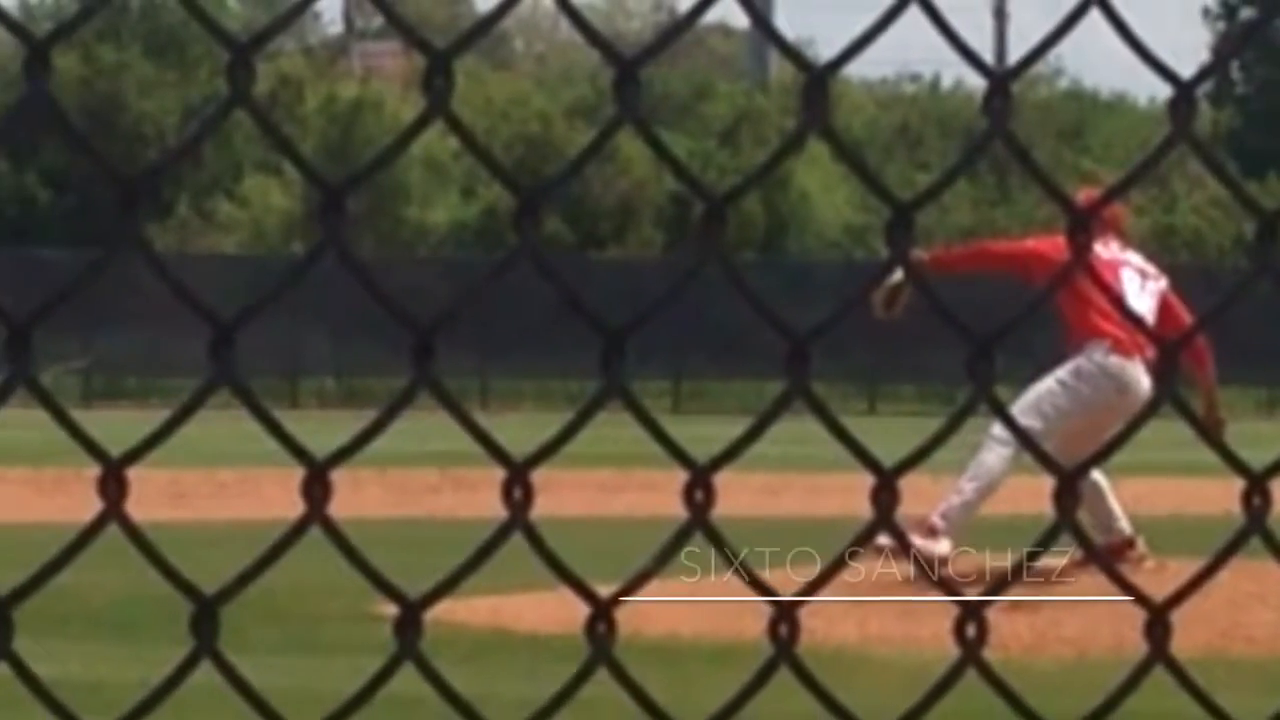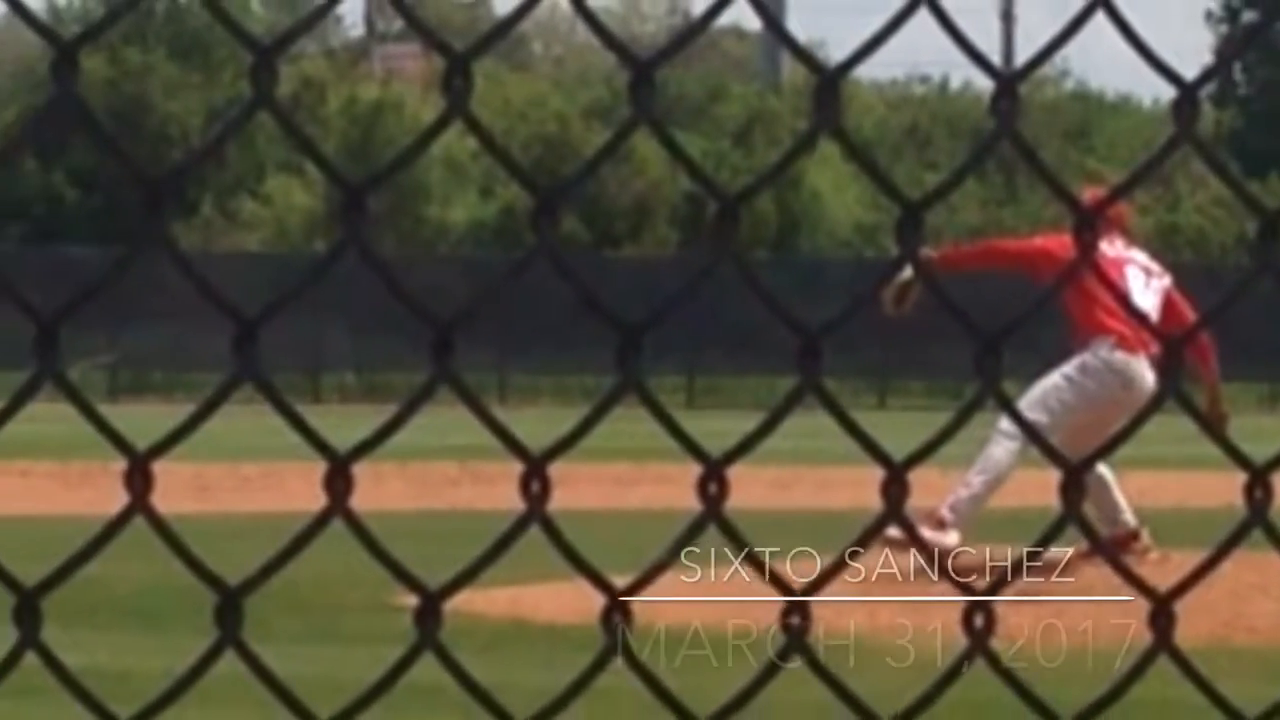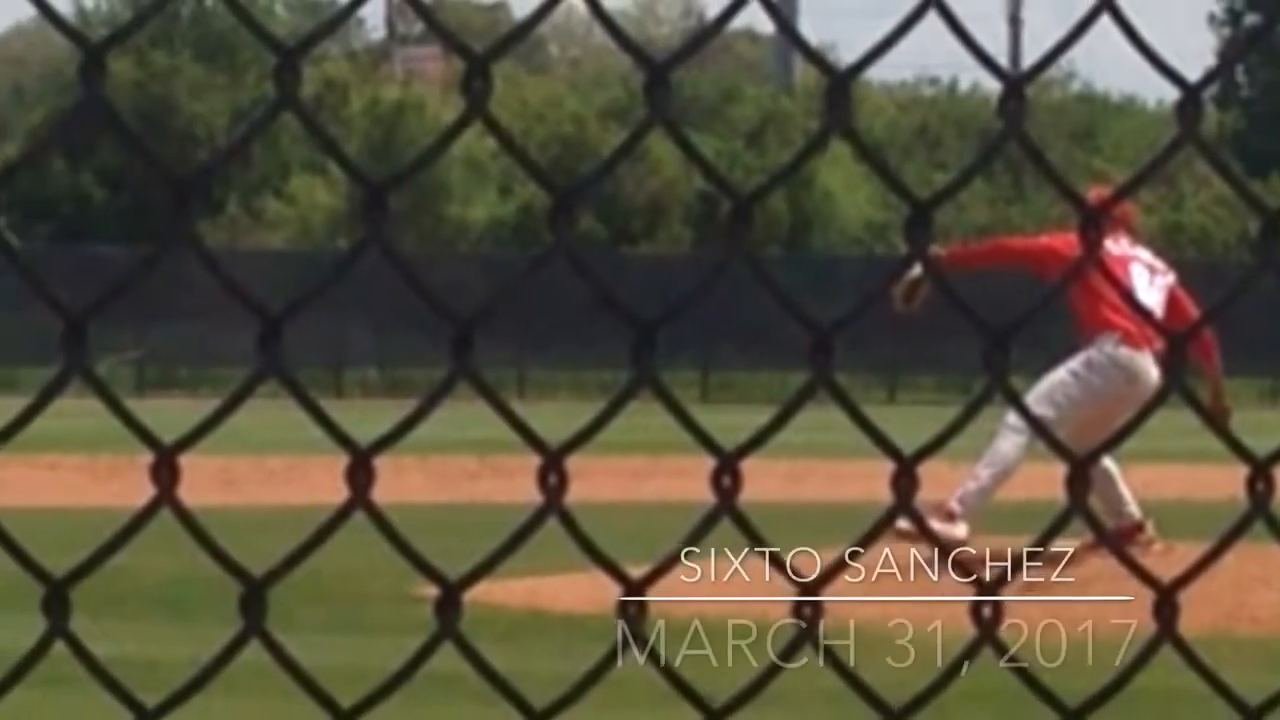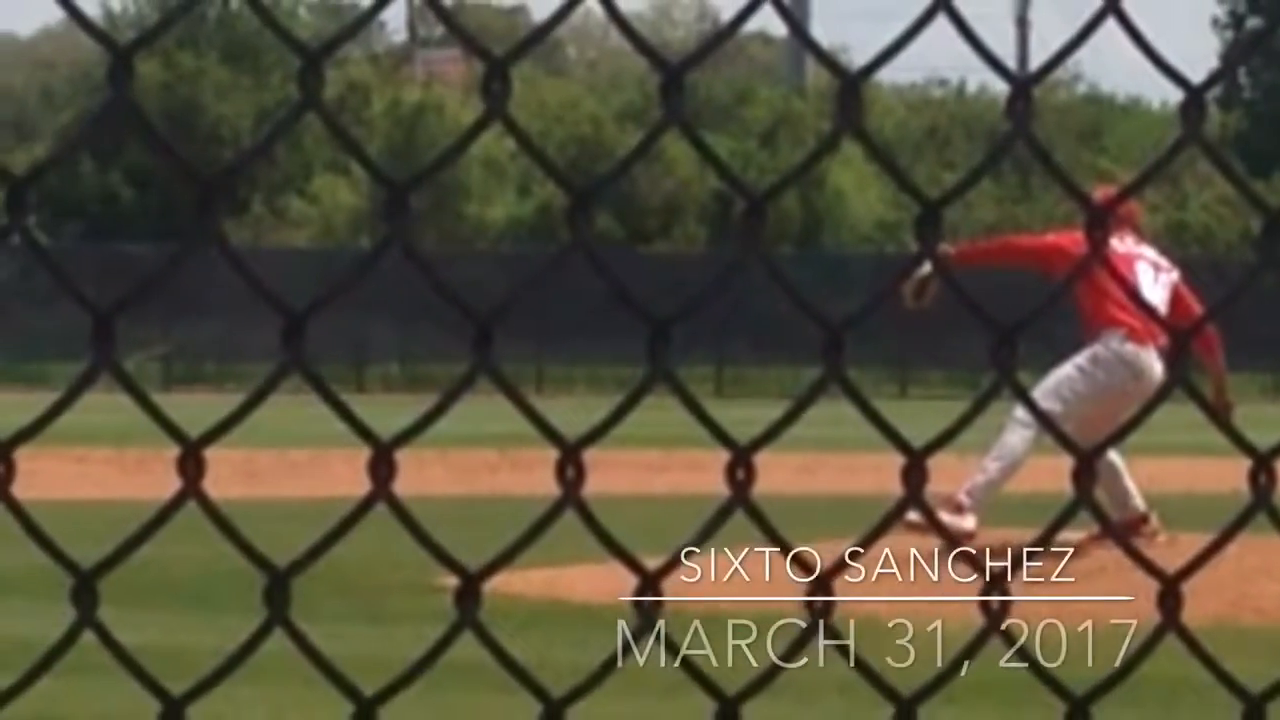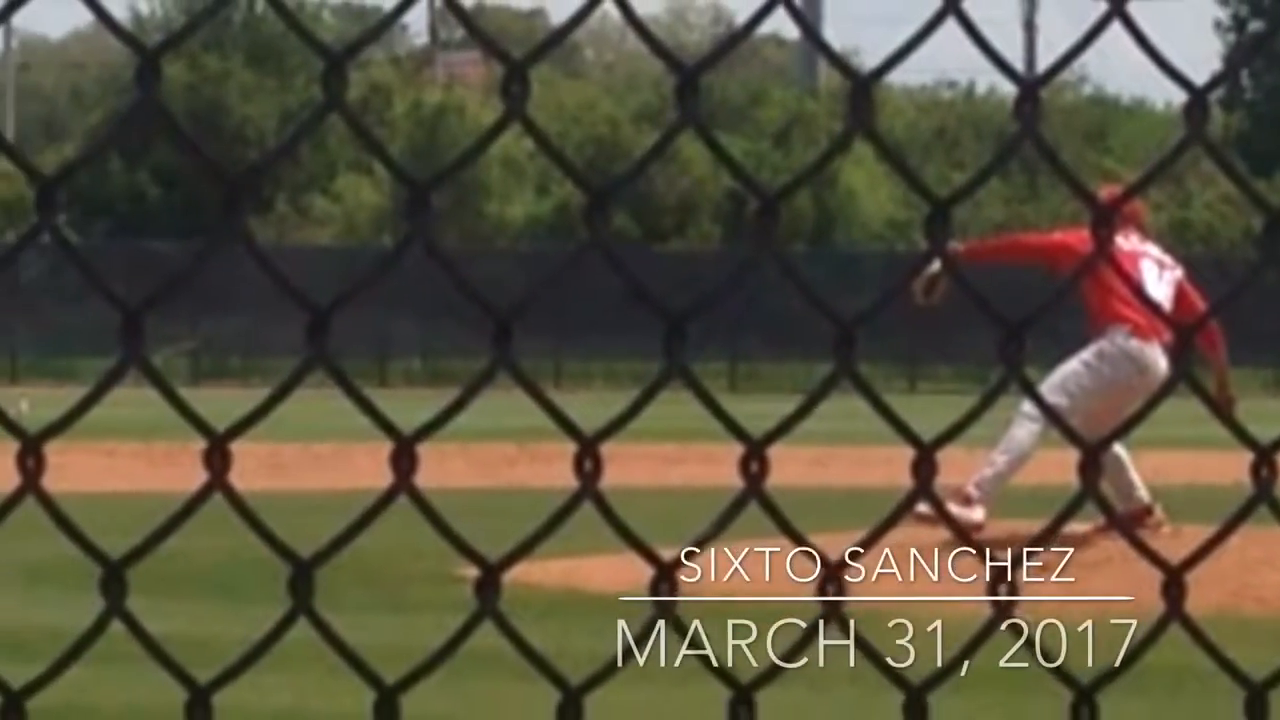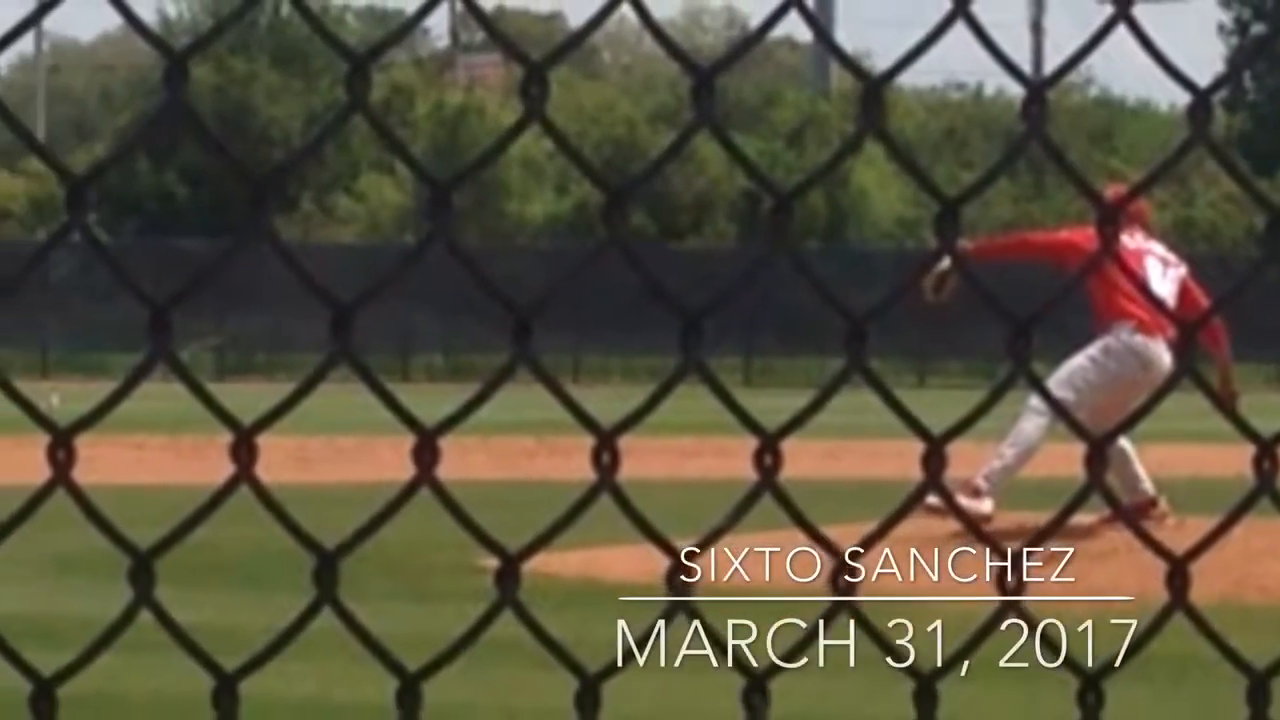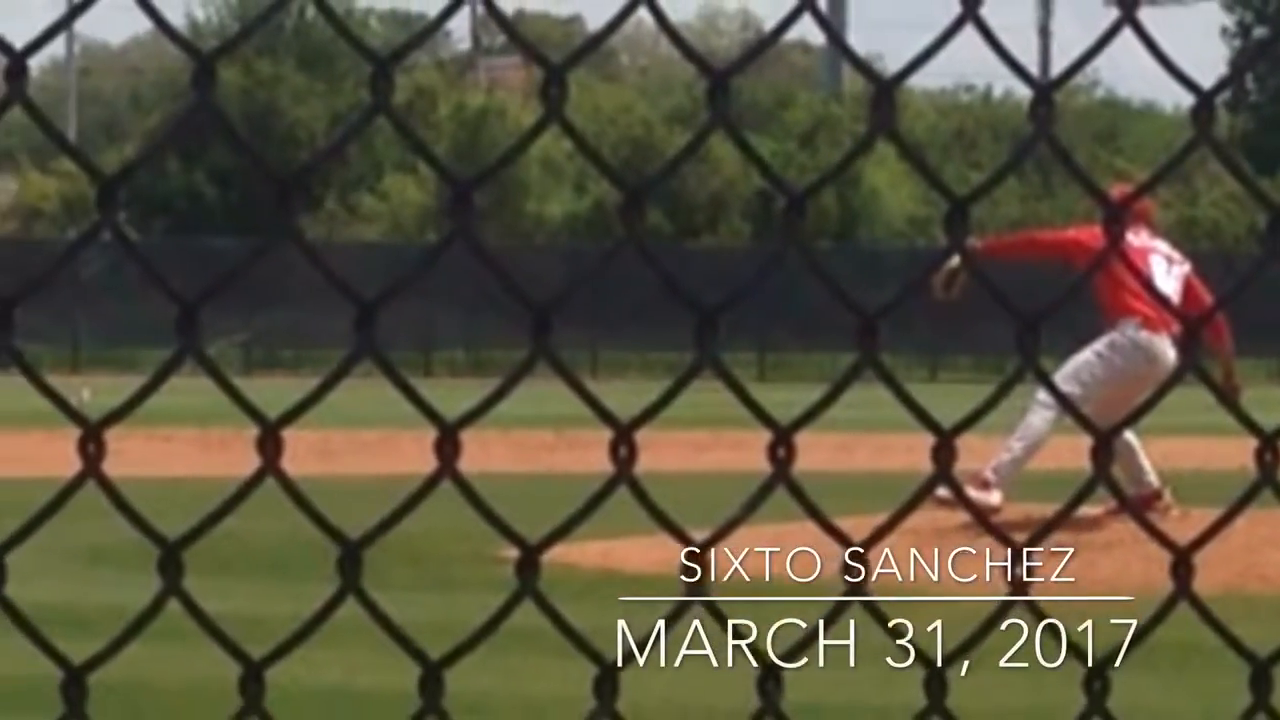
dt=0.2s
person 1, frame 1
left shoulder: (1073, 251)
right shoulder: (1150, 273)
left elbow: (998, 254)
right elbow: (1191, 336)
left wrist: (928, 262)
right wrist: (1210, 401)
left hip: (1103, 363)
right hip: (1139, 382)
left knee: (1008, 433)
right knee: (1069, 455)
left ankle: (936, 532)
right ankle: (1120, 540)
person 1, frame 2
left shoulder: (1079, 249)
right shoulder: (1154, 270)
left elbow: (1006, 252)
right elbow: (1195, 333)
left wrist: (936, 260)
right wrist: (1214, 396)
left hip: (1107, 359)
right hip: (1143, 378)
left knee: (1014, 427)
right knee: (1075, 449)
left ankle: (945, 524)
right ankle: (1125, 532)
person 1, frame 3
left shoulder: (1084, 248)
right shoulder: (1158, 268)
left elbow: (1014, 250)
right elbow: (1198, 330)
left wrist: (944, 258)
right wrist: (1216, 392)
left hip: (1112, 355)
right hip: (1147, 373)
left knee: (1022, 421)
right knee: (1080, 442)
left ankle: (954, 516)
right ankle: (1130, 525)
person 1, frame 4
left shoulder: (1090, 245)
right shoulder: (1163, 265)
left elbow: (1021, 248)
right elbow: (1201, 326)
left wrist: (953, 255)
right wrist: (1219, 386)
left hip: (1117, 351)
right hip: (1151, 368)
left knee: (1028, 416)
right knee: (1086, 436)
left ankle: (962, 508)
right ankle: (1134, 516)
person 1, frame 5
left shoulder: (1097, 244)
right shoulder: (1167, 263)
left elbow: (1028, 246)
right elbow: (1204, 322)
left wrist: (962, 253)
right wrist: (1222, 381)
left hip: (1123, 346)
right hip: (1156, 363)
left knee: (1036, 409)
right knee: (1092, 430)
left ankle: (971, 499)
right ankle: (1140, 507)
person 1, frame 6
left shoulder: (1102, 242)
right shoulder: (1171, 261)
left elbow: (1034, 244)
right elbow: (1207, 318)
left wrist: (971, 251)
right wrist: (1225, 376)
left hip: (1127, 342)
right hip: (1160, 359)
left knee: (1044, 404)
right knee: (1097, 422)
left ankle: (980, 492)
right ankle: (1144, 500)
person 1, frame 7
left shoulder: (1107, 240)
right shoulder: (1174, 258)
left elbow: (1042, 242)
right elbow: (1211, 314)
left wrist: (980, 249)
right wrist: (1228, 371)
left hip: (1133, 338)
right hip: (1165, 354)
left knee: (1051, 397)
right knee: (1104, 417)
left ankle: (989, 484)
right ankle: (1149, 492)
